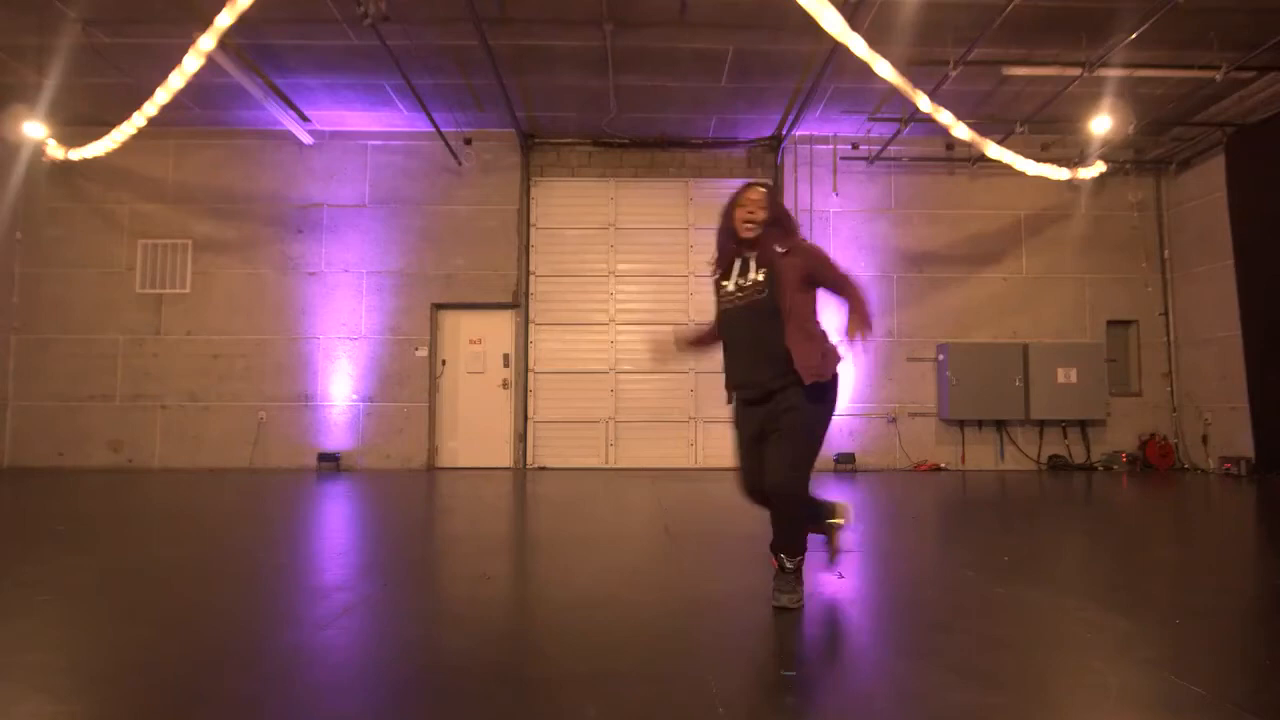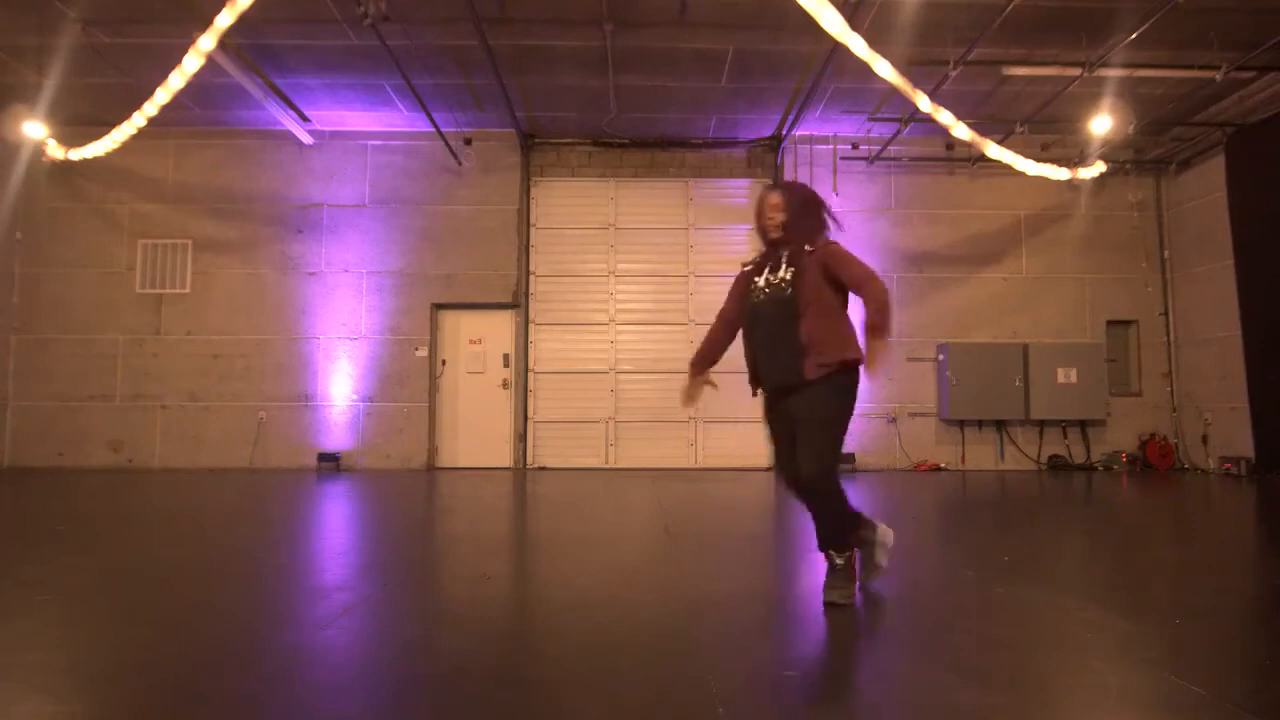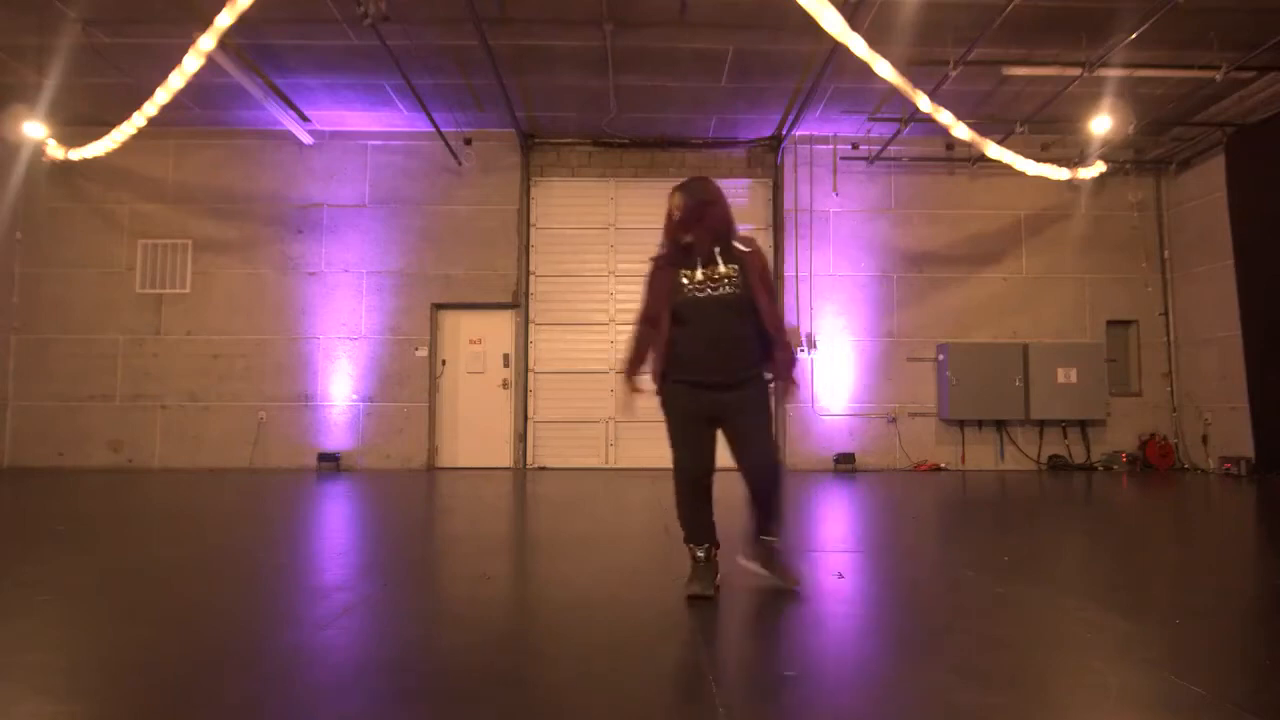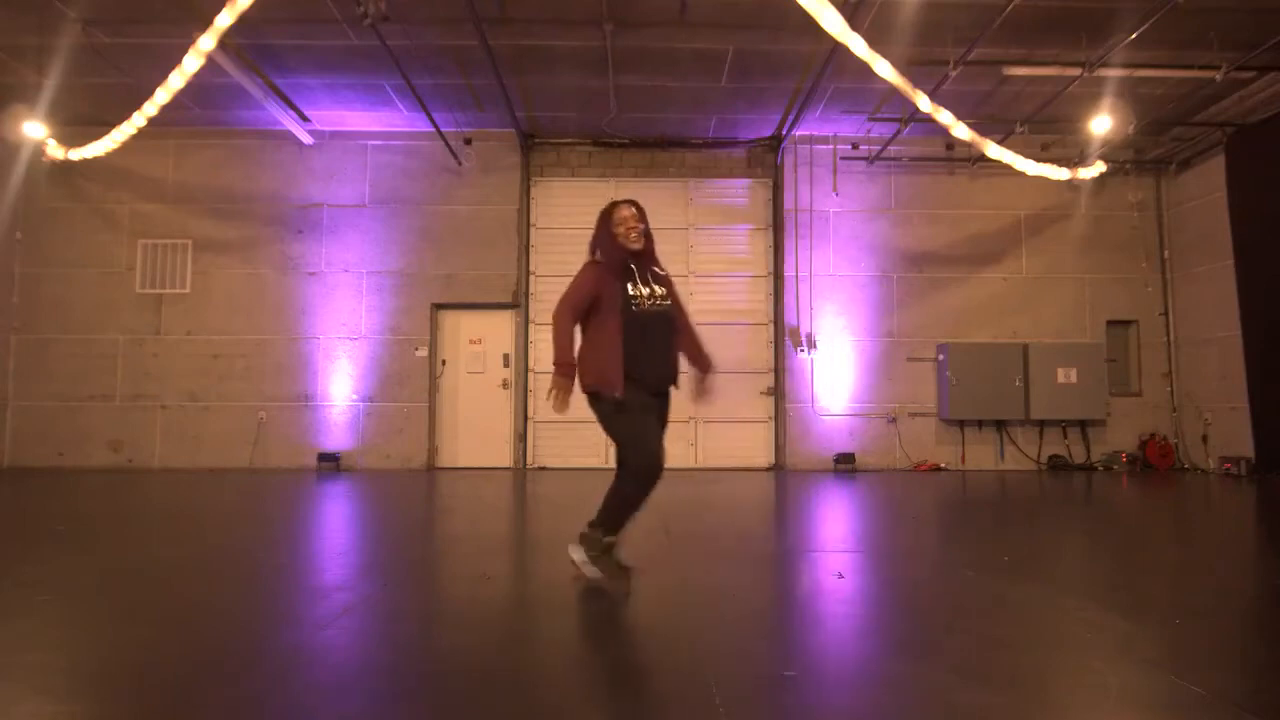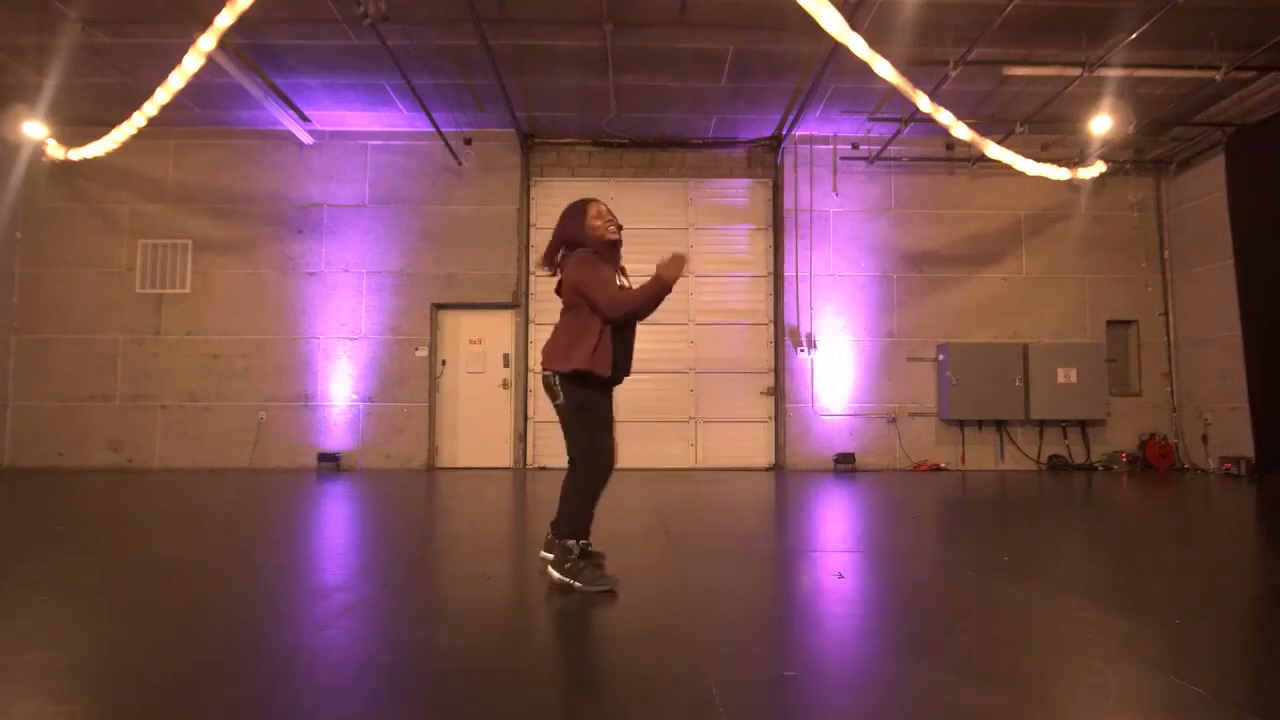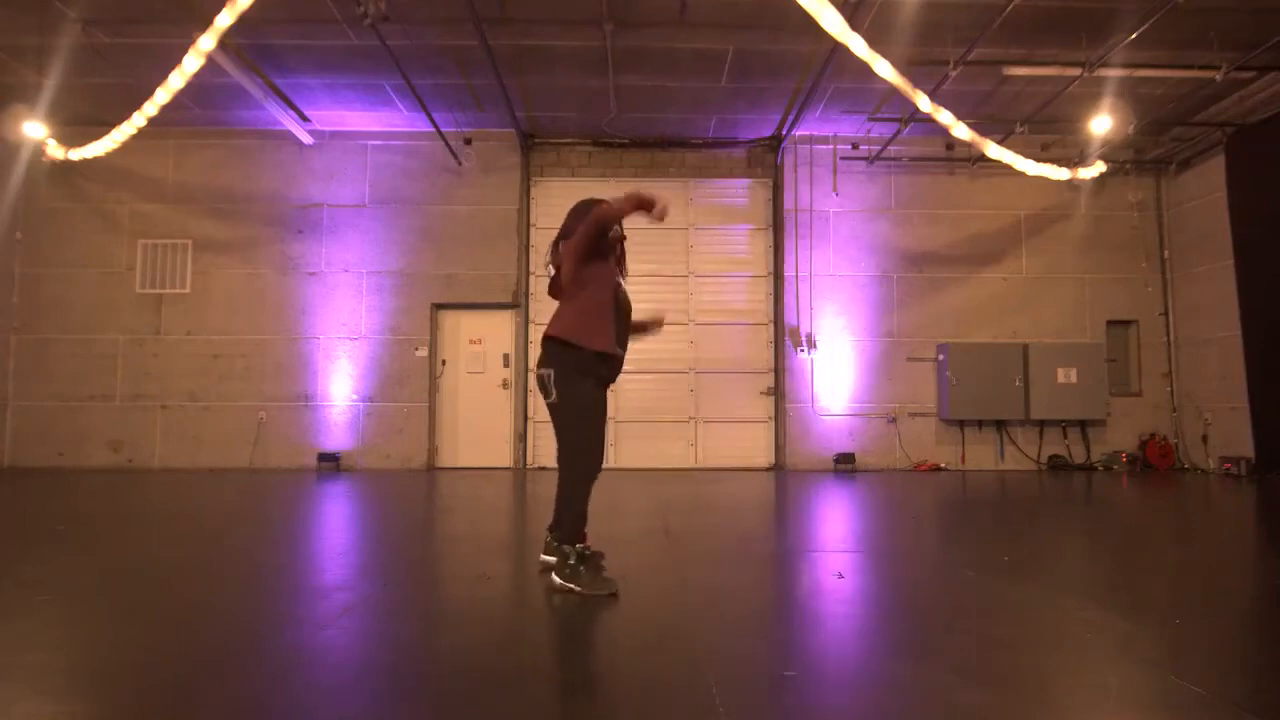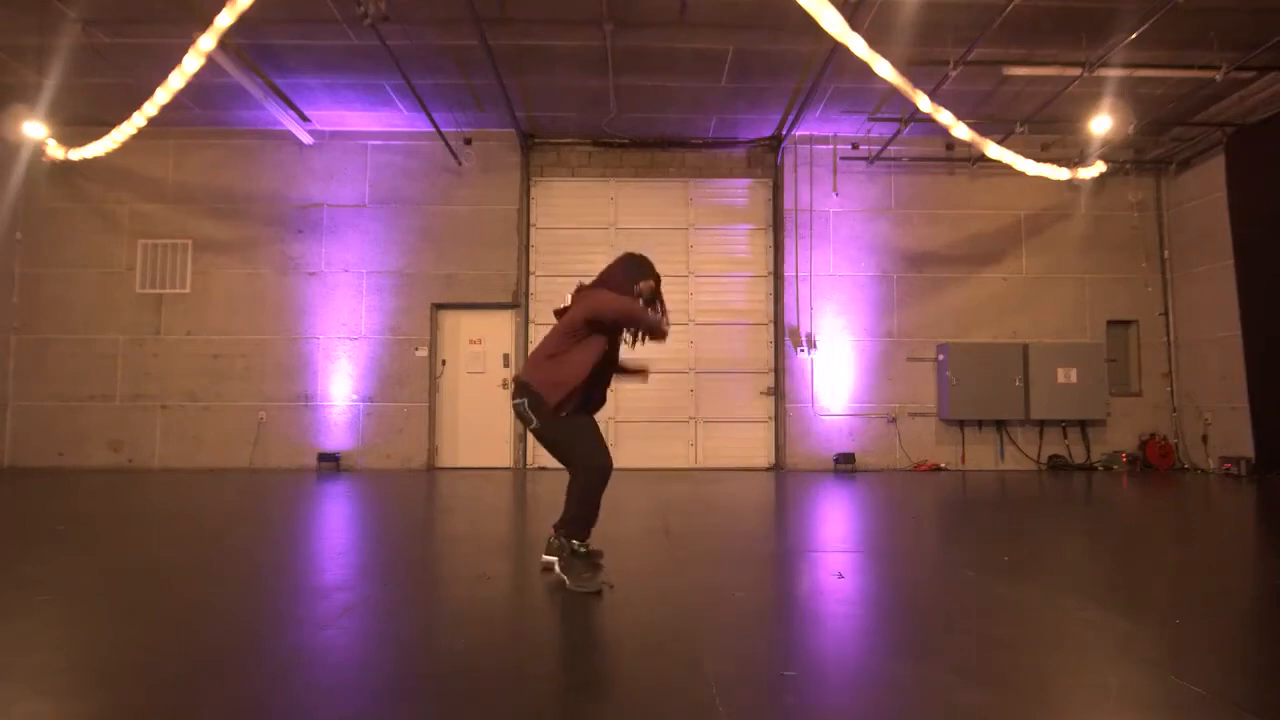
dt=0.5s
person 1, frame 1
left shoulder: (794, 254)
right shoulder: (727, 270)
left elbow: (844, 285)
left wrist: (857, 316)
right wrist: (689, 340)
left hip: (801, 388)
right hip: (753, 398)
left knee: (783, 482)
right knee: (757, 486)
left ankle: (789, 570)
right ankle: (823, 515)
person 1, frame 2
left shoulder: (823, 254)
right shoulder: (754, 270)
left elbow: (872, 287)
right elbow: (727, 320)
left wrist: (875, 331)
right wrist: (699, 366)
left hip: (825, 381)
right hip: (779, 390)
left knee: (814, 473)
right knee: (793, 475)
left ankle: (842, 563)
right ankle: (867, 534)
person 1, frame 3
left shoulder: (746, 254)
right shoulder: (667, 264)
left elbow: (771, 311)
right elbow: (650, 319)
left wrist: (786, 361)
right wrist: (632, 369)
left hip: (744, 385)
right hip: (684, 388)
left knee: (764, 468)
right knee: (693, 474)
left ankle: (763, 546)
right ankle: (704, 560)
person 1, frame 4
left shoulder: (657, 275)
right shoulder: (598, 272)
left elbow: (679, 321)
right elbow: (564, 314)
left wrist: (702, 364)
right wrist: (564, 369)
left hip: (654, 390)
right hip: (615, 388)
left knee: (637, 469)
right knee: (645, 462)
left ankle: (597, 542)
right ankle: (596, 541)
person 1, frame 5
left shoulder: (603, 265)
right shoulder: (584, 262)
left elbow: (629, 302)
right elbow: (620, 306)
left wrist: (664, 277)
right wrist: (664, 280)
left hip: (588, 377)
right hip: (575, 375)
left knee: (588, 461)
right knee: (595, 460)
left ankle: (561, 541)
right ankle: (567, 557)
person 1, frame 6
left shoulder: (599, 266)
right shoulder: (579, 251)
right elbow: (603, 218)
left wrist: (642, 326)
right wrist: (644, 203)
left hip: (586, 370)
right hip: (568, 367)
left knee: (579, 459)
right knee: (582, 460)
left ankle: (558, 541)
right ankle: (572, 560)
person 1, frame 7
left shoulder: (602, 308)
right shoulder: (596, 300)
left elbow: (596, 359)
right elbow: (629, 310)
left wrist: (631, 370)
right wrist: (657, 326)
left hip: (566, 399)
right hip: (540, 397)
left knee: (593, 467)
right knee: (594, 465)
left ankle: (562, 544)
right ankle: (568, 553)
